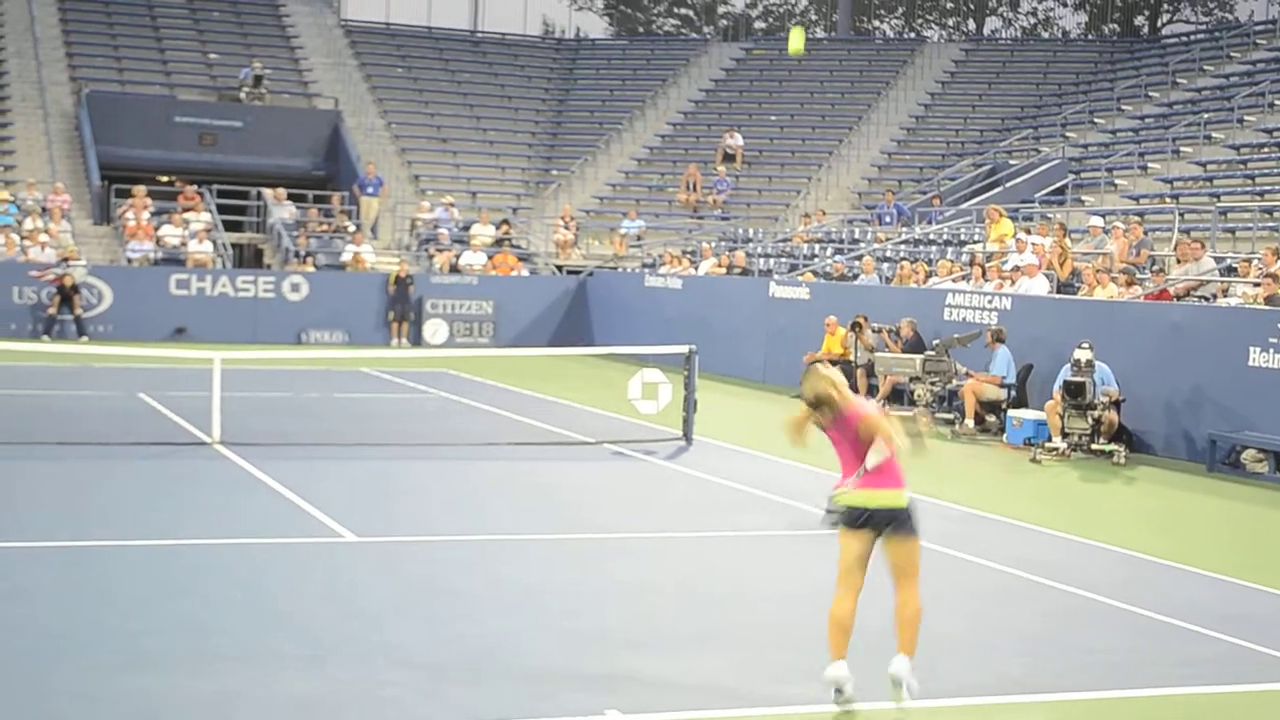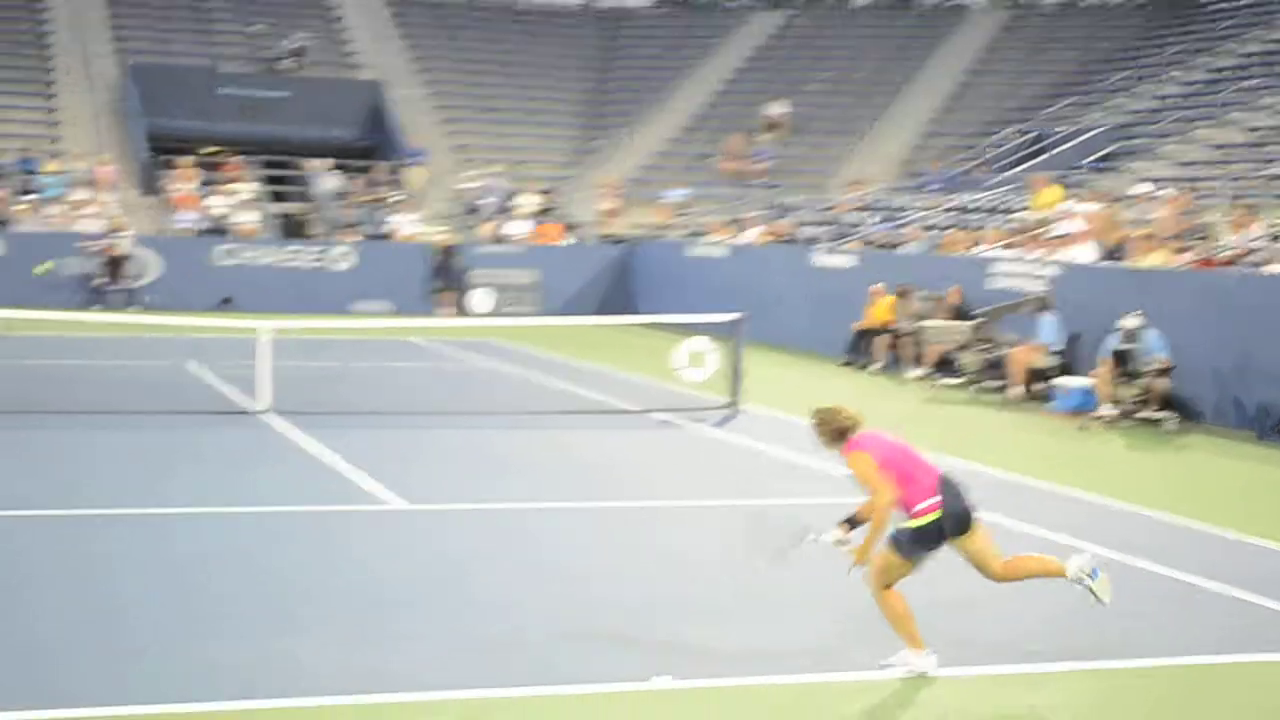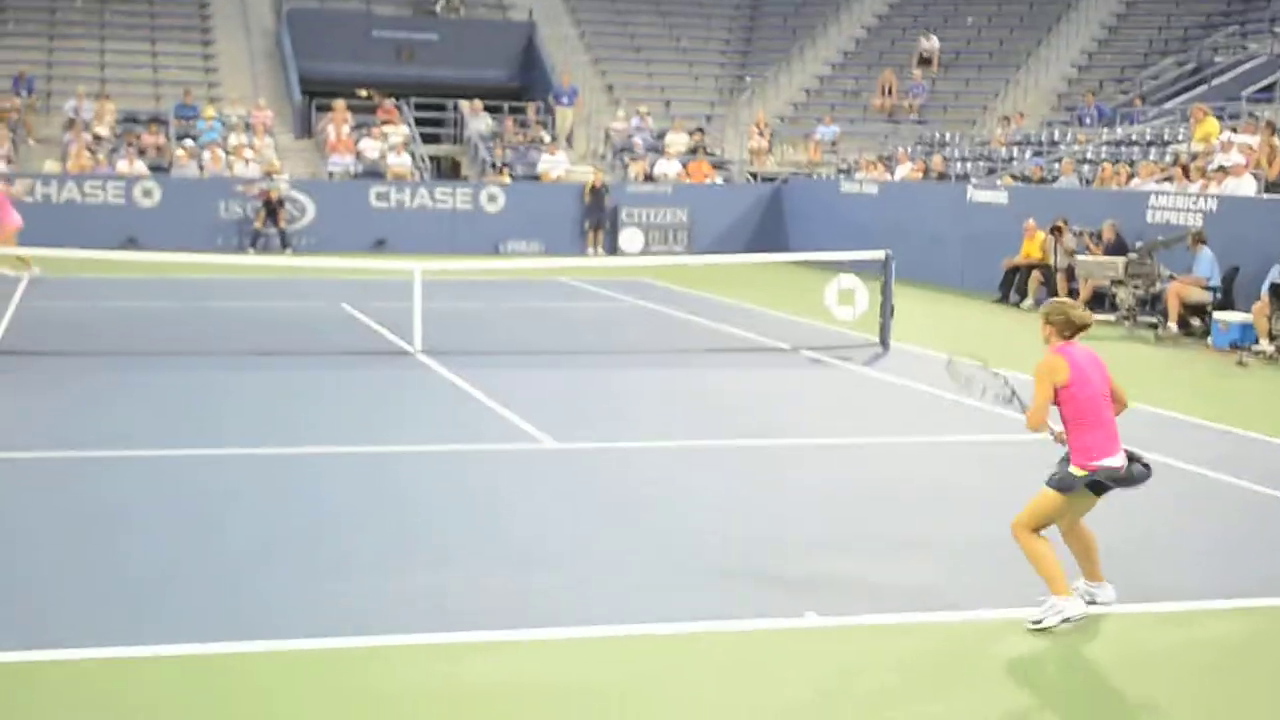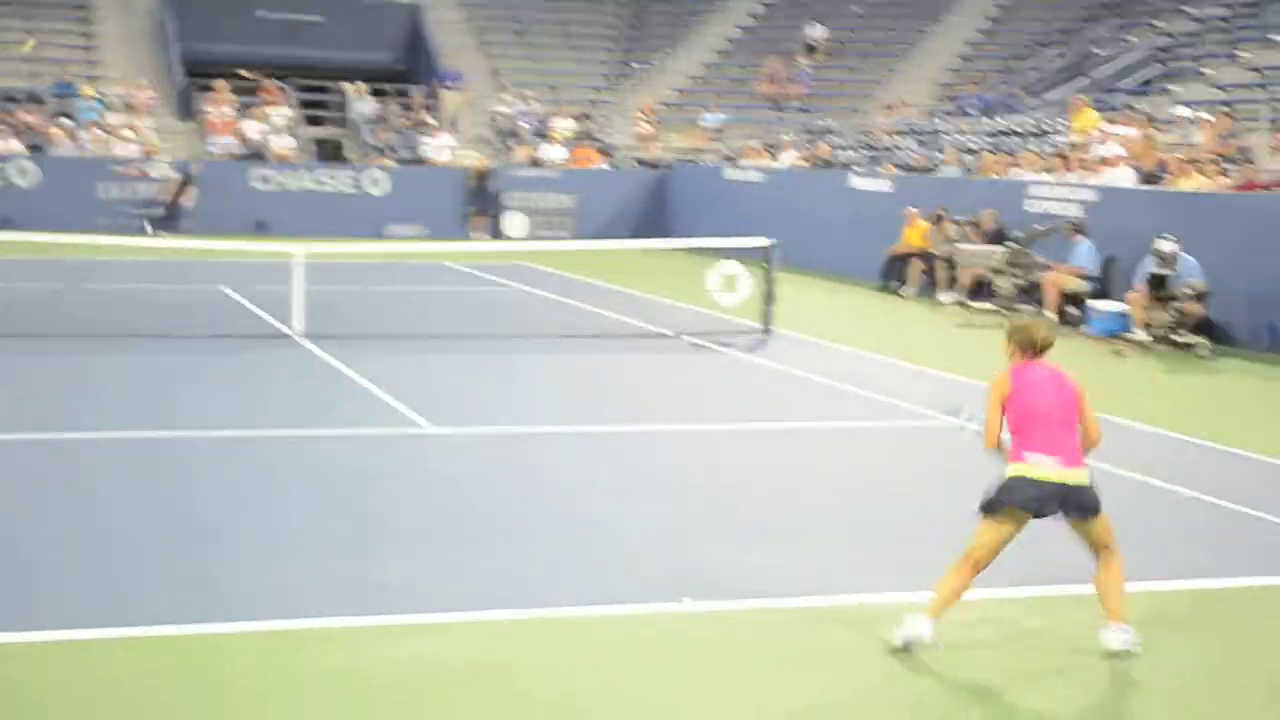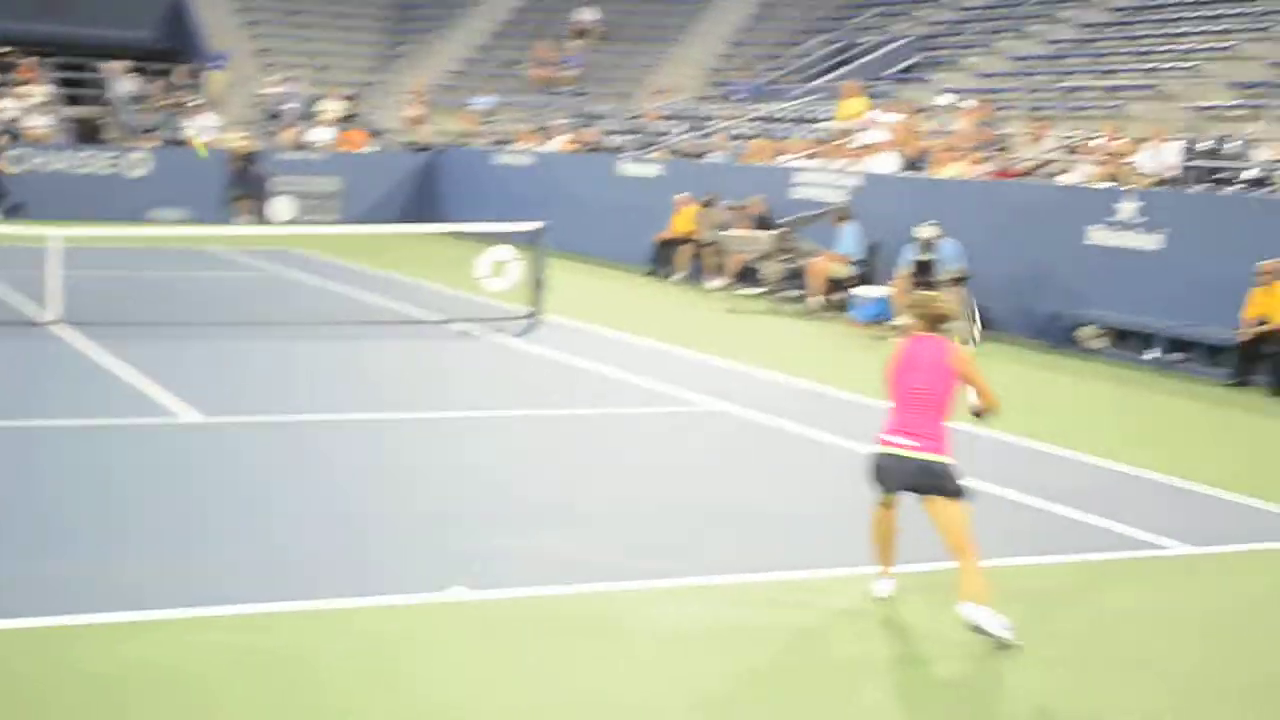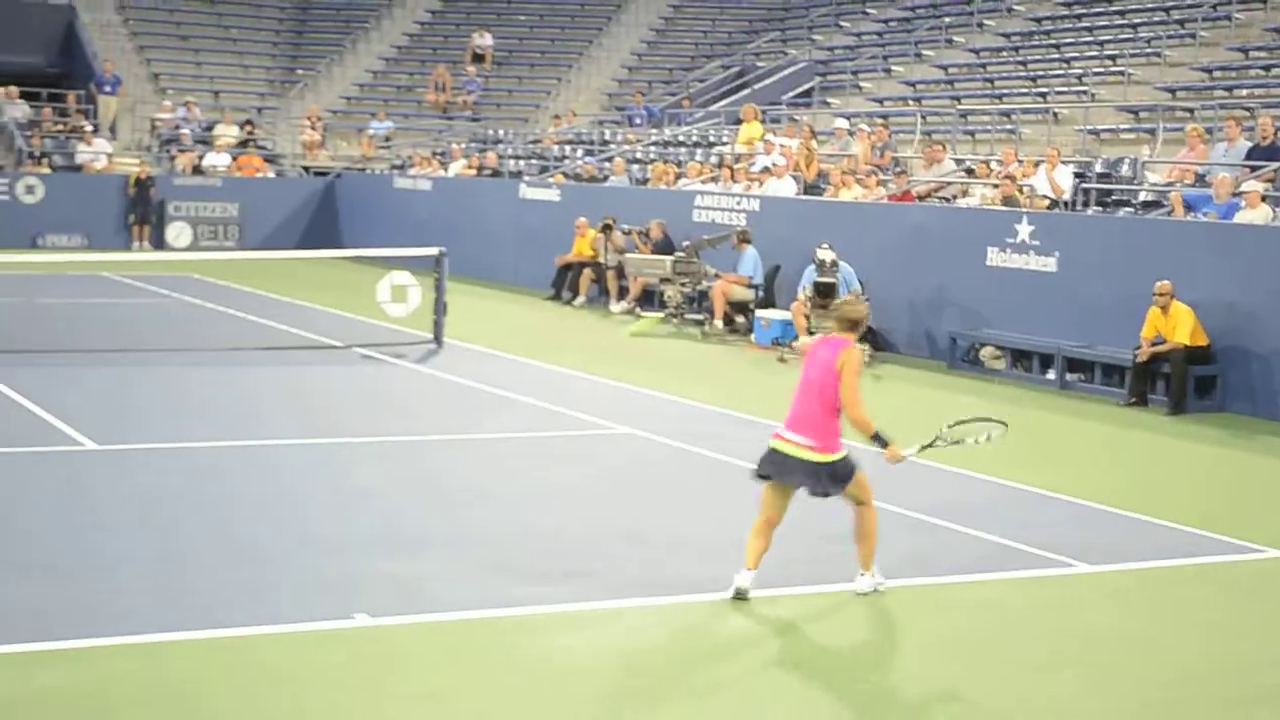
dt=0.5s
person 1, frame 1
left shoulder: (820, 414)
right shoulder: (856, 411)
left elbow: (795, 434)
left hip: (853, 504)
right hip: (891, 506)
left knee: (847, 591)
right knee: (907, 589)
left ankle: (837, 668)
right ankle: (903, 663)
person 1, frame 2
left shoulder: (856, 458)
right shoulder: (870, 438)
left elbow: (888, 500)
left wrist: (867, 546)
right wrist: (848, 524)
left hip: (928, 517)
right hip: (951, 503)
left knee: (879, 582)
right knee: (999, 569)
left ankle: (918, 654)
right ankle: (1075, 567)
person 1, frame 3
left shoulder: (1051, 363)
right shoulder: (1092, 356)
left elbow: (1036, 423)
right elbow: (1121, 402)
left wrist: (1034, 417)
left hip: (1090, 469)
right hip: (1117, 464)
left knee: (1023, 527)
right knee: (1067, 520)
left ankle: (1065, 600)
right ankle: (1096, 583)
person 1, frame 4
left shoulder: (1005, 379)
right shoulder: (1068, 381)
left elbow: (992, 441)
right elbow: (1093, 436)
left hip: (1028, 478)
right hip: (1074, 481)
left knee: (971, 562)
right knee: (1107, 551)
left ankle: (923, 621)
right ankle: (1117, 629)
person 1, frame 5
left shoulder: (899, 349)
right shoulder: (956, 354)
right elbow: (989, 404)
right wrist: (979, 409)
left hip: (891, 453)
right hip: (930, 461)
left knee: (885, 505)
right knee: (964, 549)
left ankle: (884, 578)
right ankle: (977, 607)
person 1, frame 6
left shoulder: (815, 345)
right shoulder: (851, 354)
right elbow: (852, 412)
right wrist: (884, 444)
left hip: (784, 447)
right hip: (821, 454)
left knee: (767, 522)
right knee: (863, 501)
left ankle: (747, 573)
right ankle: (867, 575)
